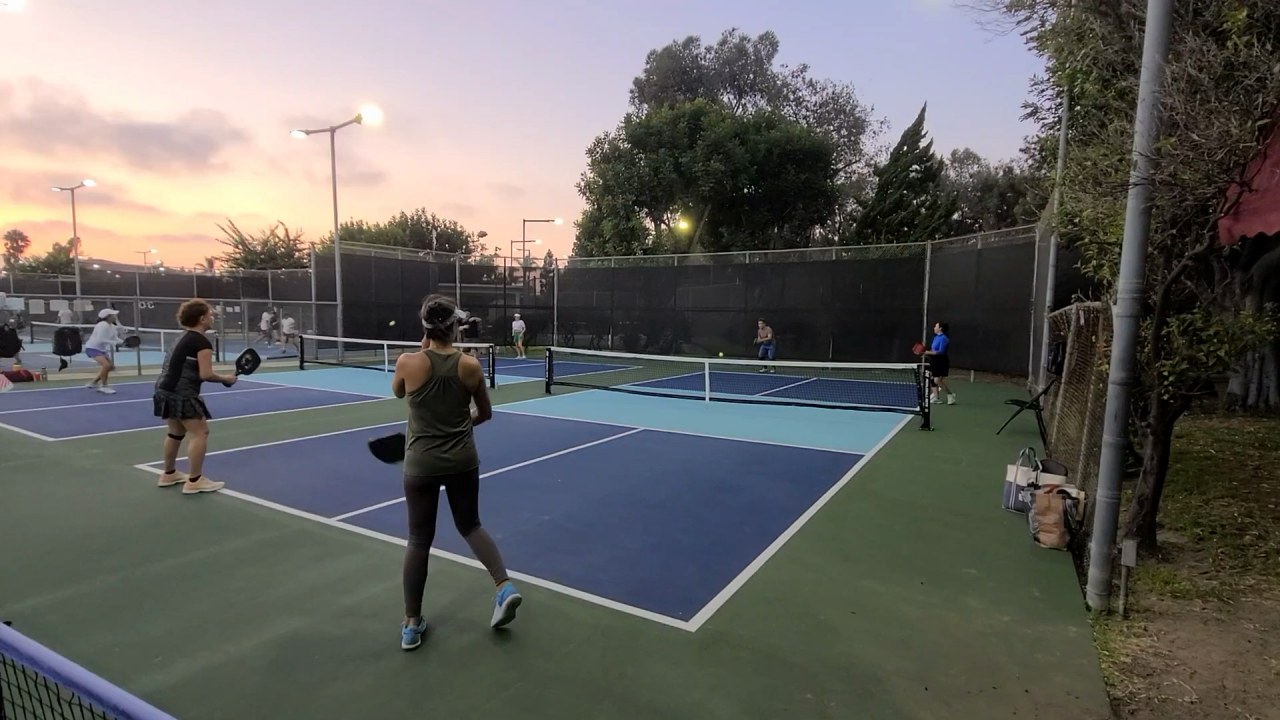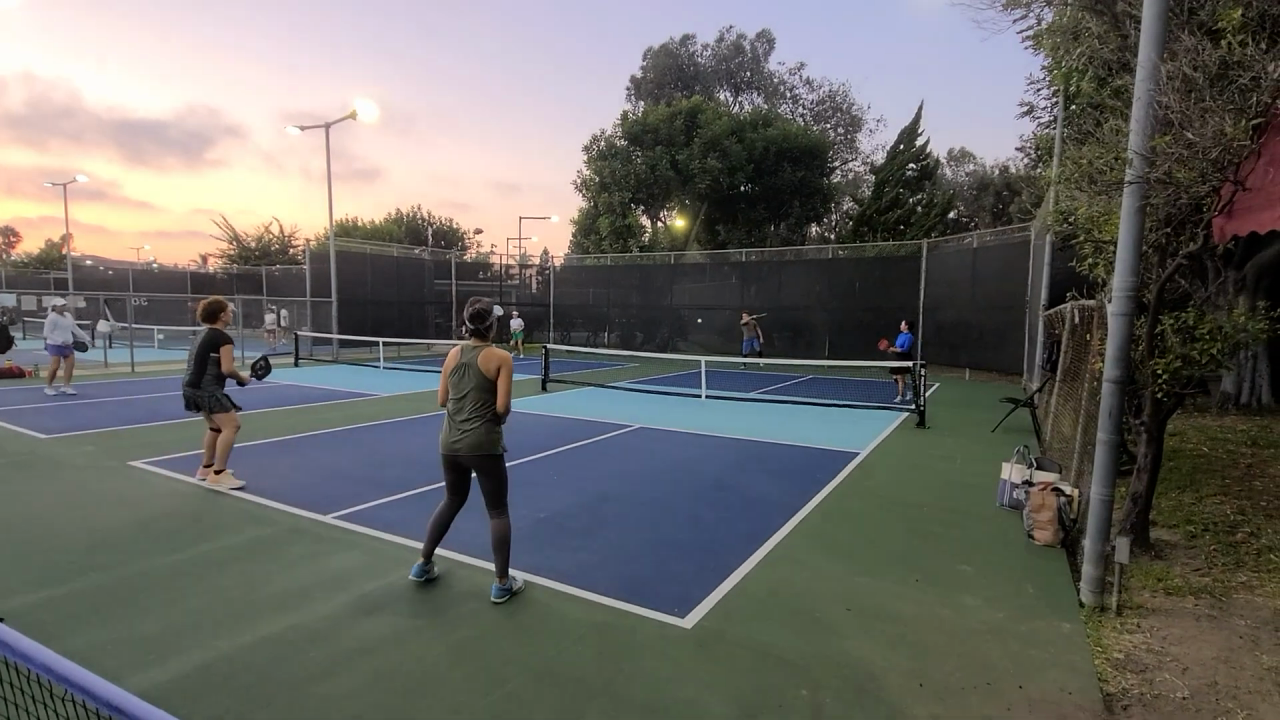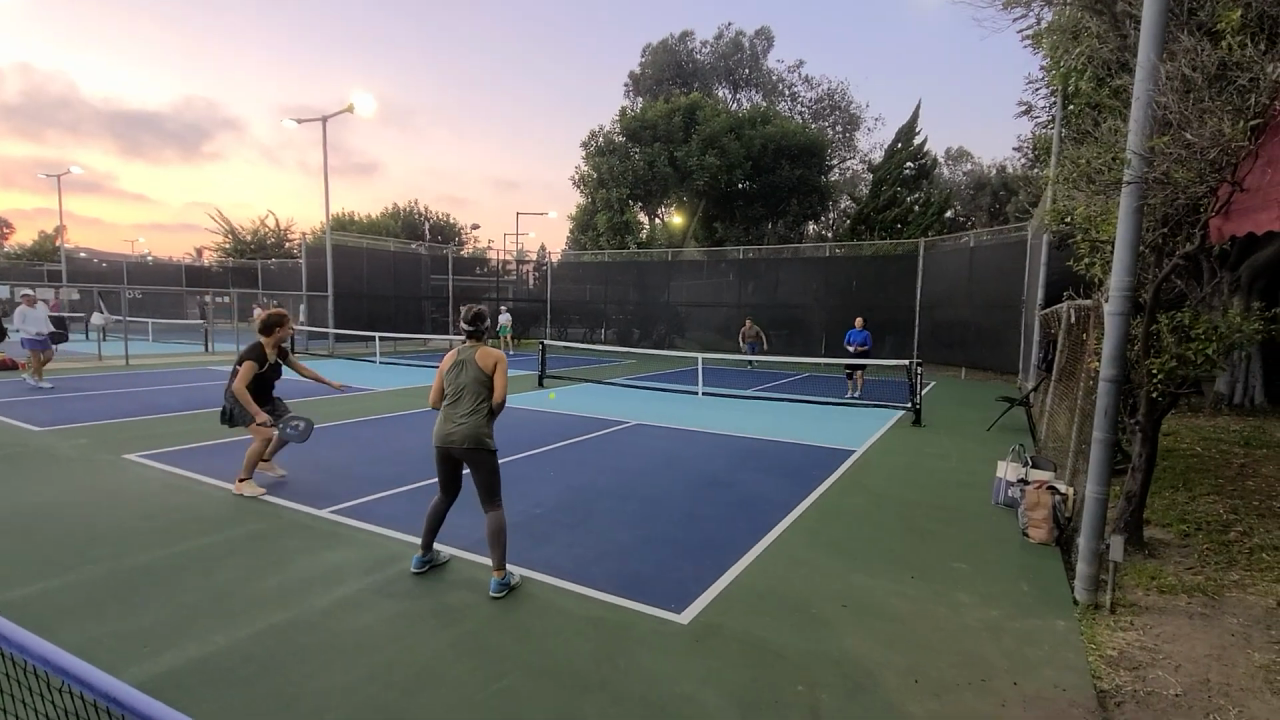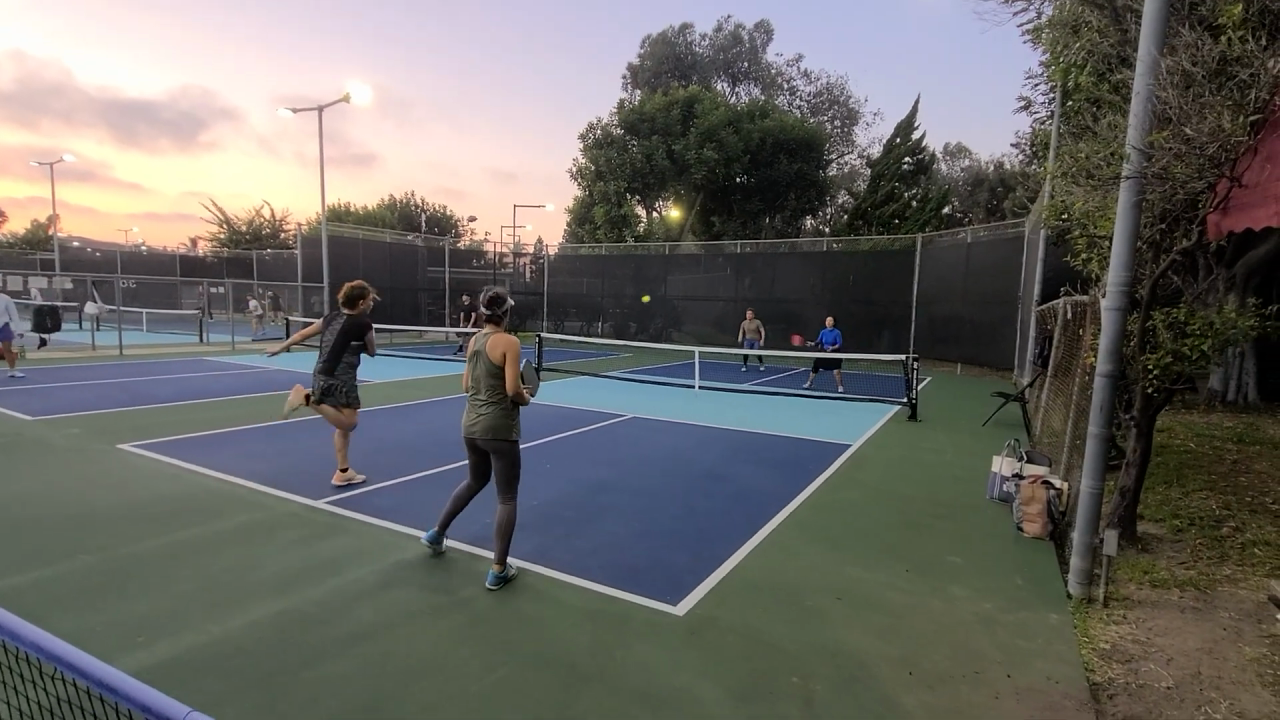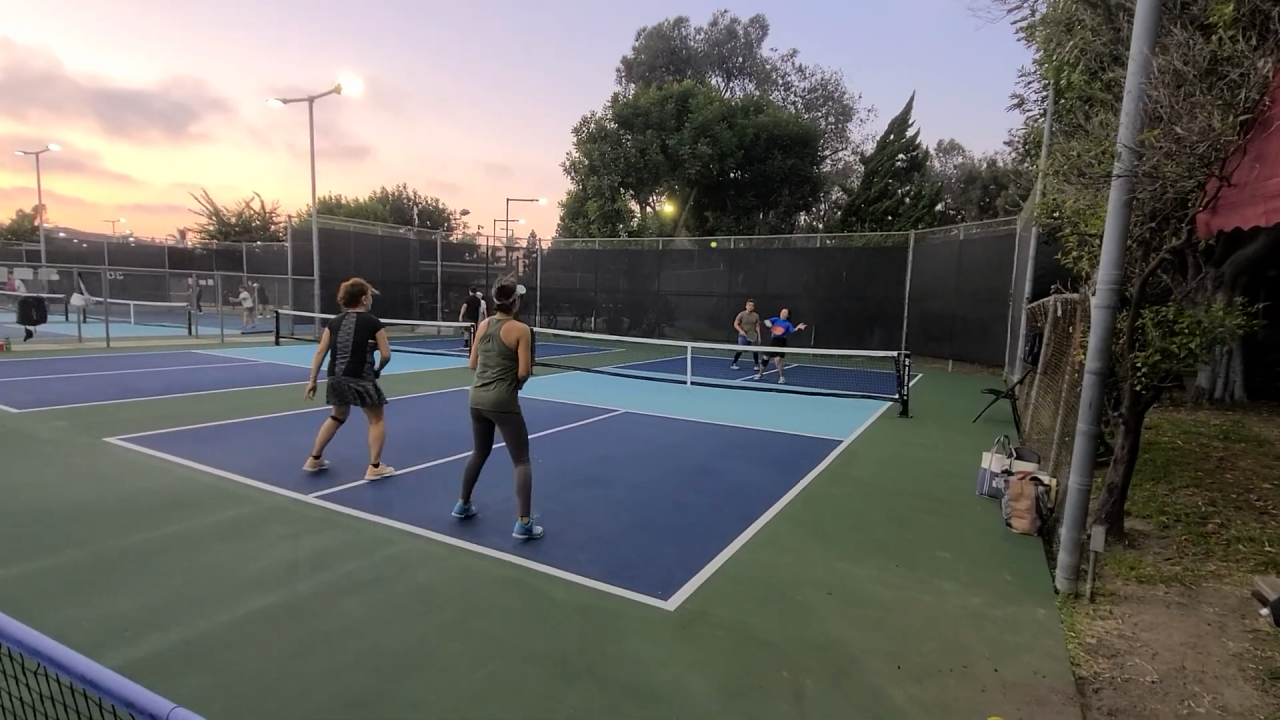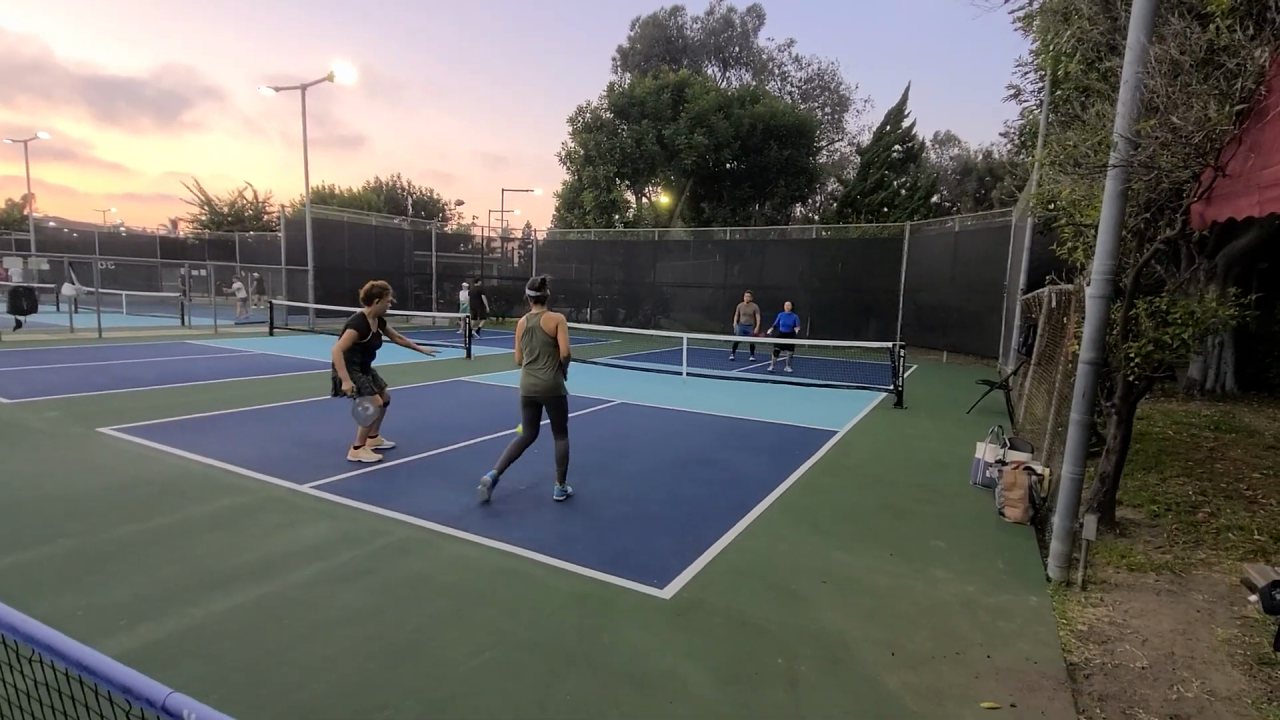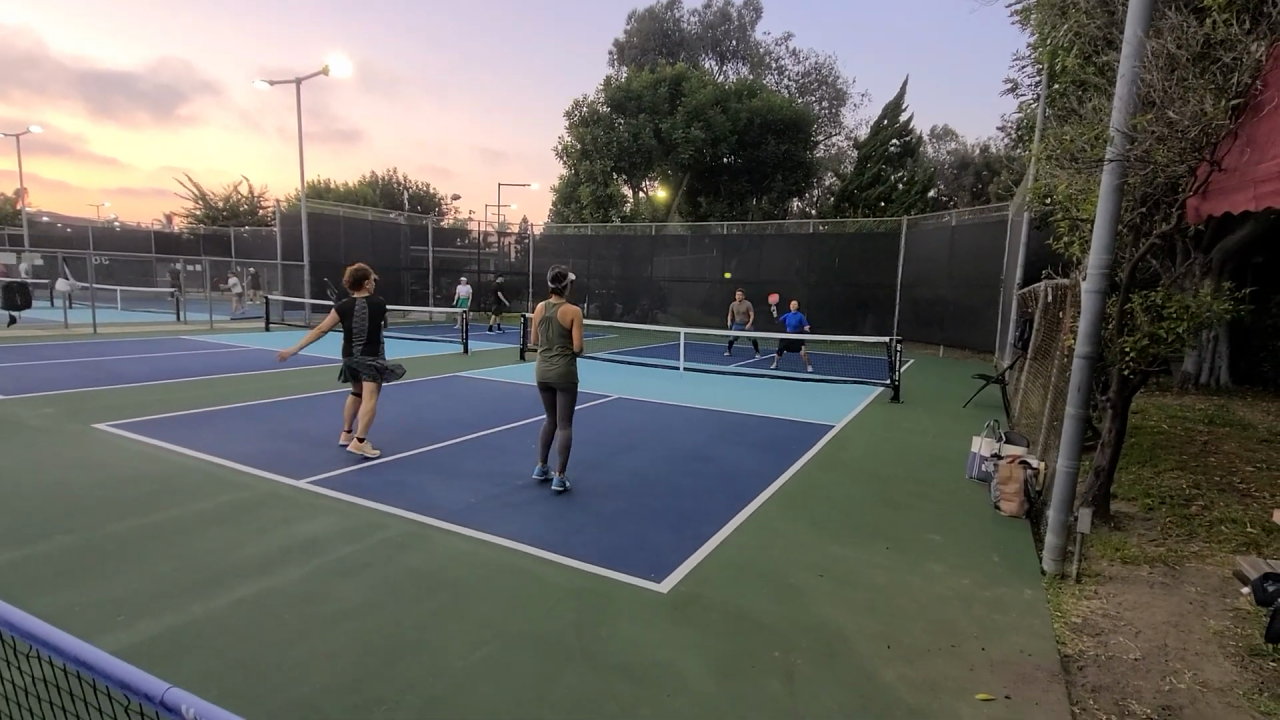
dt=0.7s
person 1, frame 1
left shoulder: (407, 363)
right shoulder: (471, 366)
right elbow: (485, 412)
left hip: (421, 464)
right hip: (462, 461)
left knee: (419, 540)
right knee: (471, 527)
left ankle: (411, 624)
right ankle: (505, 588)
person 1, frame 2
left shoulder: (453, 355)
right shoulder: (501, 358)
left elbow: (442, 400)
right elbow: (503, 407)
right wrist: (499, 416)
left hip: (451, 443)
right hip: (484, 444)
left knee: (452, 500)
right knee: (498, 512)
left ankle: (423, 563)
right ankle: (502, 583)
person 1, frame 3
left shoulder: (450, 357)
right shoulder: (496, 356)
left elbow: (434, 402)
right elbow: (499, 399)
left hip: (444, 436)
right hip: (476, 438)
left knee: (446, 495)
right knee: (493, 506)
left ankle: (423, 555)
right ankle: (499, 578)
person 1, frame 4
left shoulder: (474, 341)
right shoulder: (509, 342)
right elbow: (513, 390)
right wrist: (525, 398)
left hip: (472, 425)
right hip: (500, 429)
left knee: (475, 481)
right knee: (507, 498)
left ankle: (436, 533)
right ankle: (498, 570)
person 1, frame 5
left shoulder: (483, 326)
right shoulder: (520, 330)
left elbow: (473, 363)
right elbow: (524, 373)
left hip: (477, 399)
right hip: (503, 403)
left knee: (480, 453)
right knee: (521, 461)
left ankle: (463, 505)
right ankle: (523, 523)
person 1, frame 6
left shoulder: (522, 322)
right shoulder: (557, 319)
left elbow: (519, 360)
right elbow: (565, 353)
right wrist: (562, 370)
left hip: (528, 386)
right hip: (552, 386)
left knee: (527, 436)
right knee: (560, 436)
left ankle: (493, 475)
right ankle: (560, 487)
person 1, frame 7
left shoulder: (540, 308)
right shoulder: (573, 311)
left elbow: (534, 341)
right elbow: (578, 348)
left hip: (543, 372)
right hip: (564, 374)
left knee: (551, 419)
right knee: (564, 425)
left ankle: (541, 467)
right ankle: (559, 477)
person 2, frame 1
left shoulder: (184, 338)
right shoulder: (202, 342)
right elbow: (206, 374)
right wrist: (226, 379)
left hip: (164, 390)
right hip: (181, 394)
left knee: (176, 433)
right knee: (200, 433)
left ankle: (169, 474)
right ankle: (194, 481)
person 2, frame 2
left shoulder: (202, 334)
right shoulder: (223, 338)
right elbow: (227, 369)
right wrist: (242, 378)
left hip: (193, 387)
right hip: (207, 389)
left knee: (216, 426)
right knee: (232, 425)
left ankle: (207, 468)
right ankle: (217, 474)
person 2, frame 3
left shoulder: (280, 352)
right shoulder: (254, 354)
left elbow: (303, 370)
right elbow: (238, 387)
left wrist: (331, 383)
right wrist: (258, 414)
left hip: (265, 398)
right hip: (242, 402)
right knee: (263, 437)
left ankle: (265, 461)
right ankle: (243, 482)
person 2, frame 4
left shoulder: (331, 317)
right shoulder: (363, 324)
left elbow: (302, 334)
right elbow: (371, 352)
left wrist: (281, 348)
left hip: (323, 376)
right hip: (339, 379)
left knee: (346, 423)
right knee: (348, 423)
left ankle: (343, 472)
right ankle: (306, 398)
person 2, frame 5
left shoulder: (334, 322)
right shoulder: (373, 323)
left elbow: (320, 352)
right elbow: (386, 355)
left wrist: (312, 381)
right wrist: (378, 370)
left hip: (336, 378)
right hip: (361, 379)
left knee: (337, 416)
right knee: (377, 421)
left ankle: (314, 459)
right ankle: (374, 467)
person 2, frame 6
left shoulder: (378, 321)
right shoulder: (358, 324)
left elbow: (397, 337)
right elbow: (336, 351)
left wrist: (420, 349)
right wrist: (345, 379)
left hip: (363, 368)
right hip: (350, 371)
left knee: (385, 398)
right knee: (374, 404)
left ankle: (372, 438)
right ankle: (357, 449)
person 2, frame 7
left shoulder: (342, 306)
right shoulder: (379, 303)
left elbow: (321, 329)
left wrist: (294, 349)
left hip: (351, 358)
right hip: (372, 358)
left knee: (356, 392)
right knee: (369, 398)
left ankle: (347, 433)
right ankle: (360, 442)
